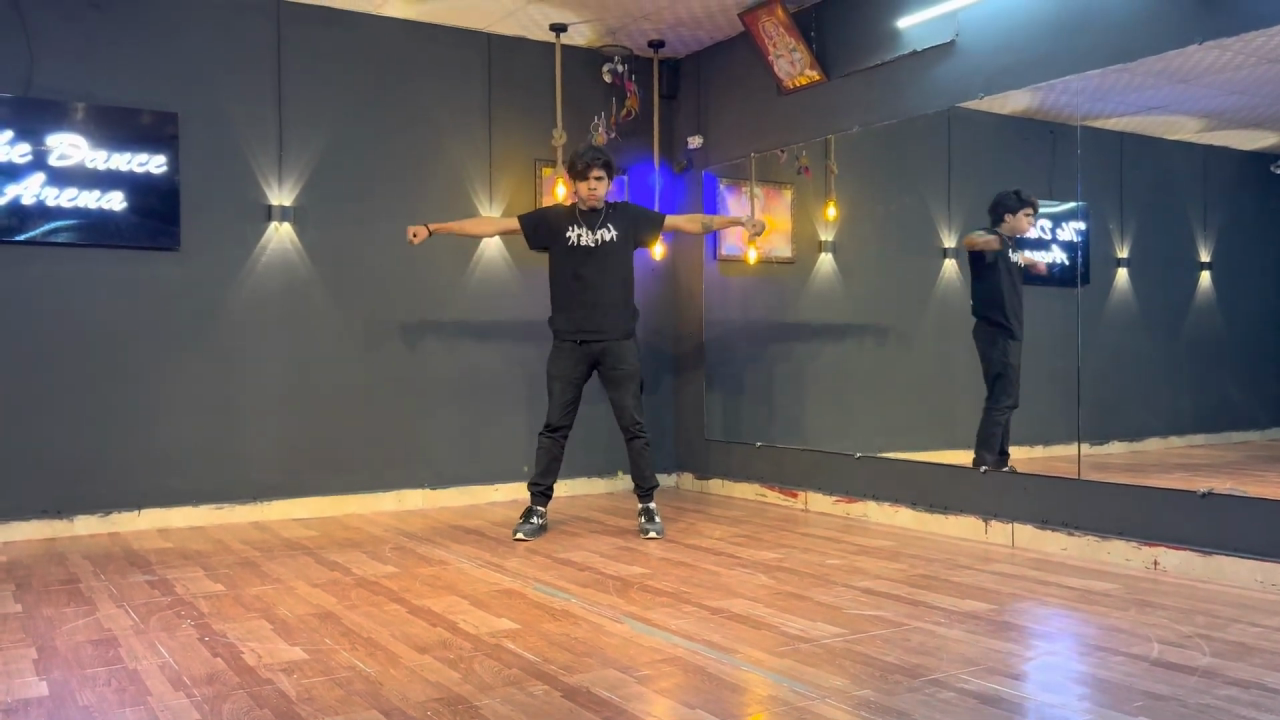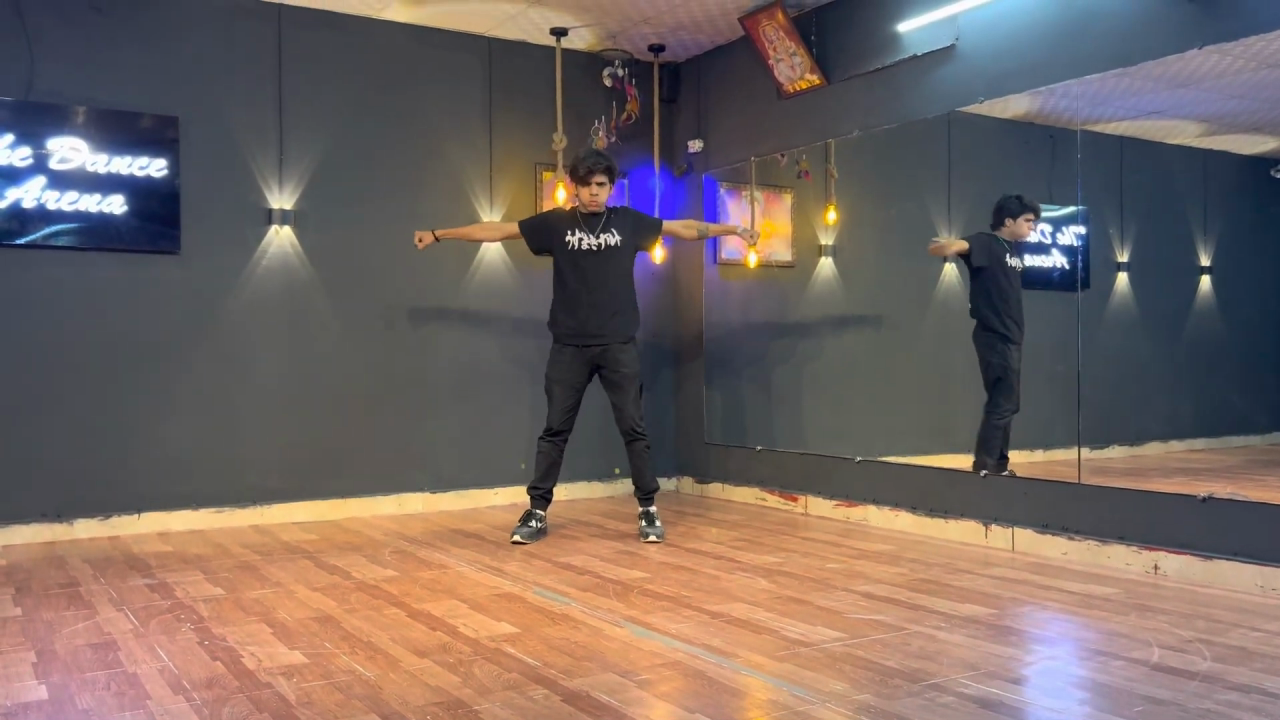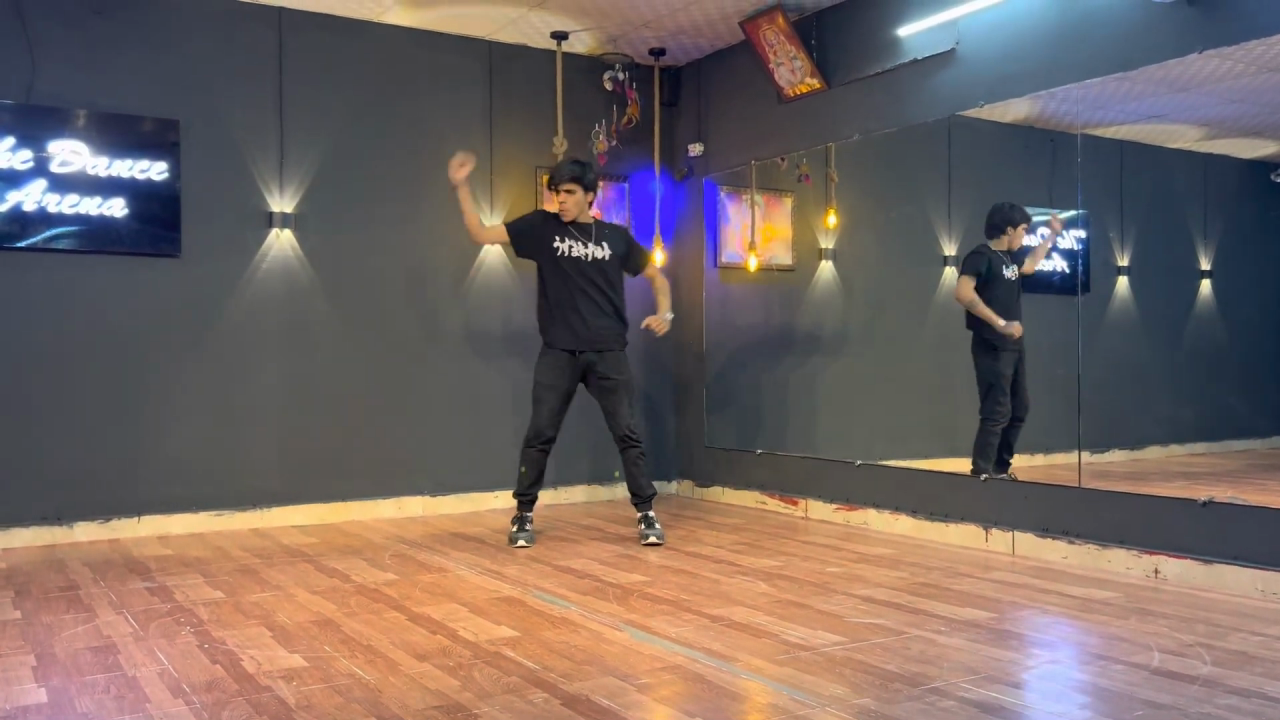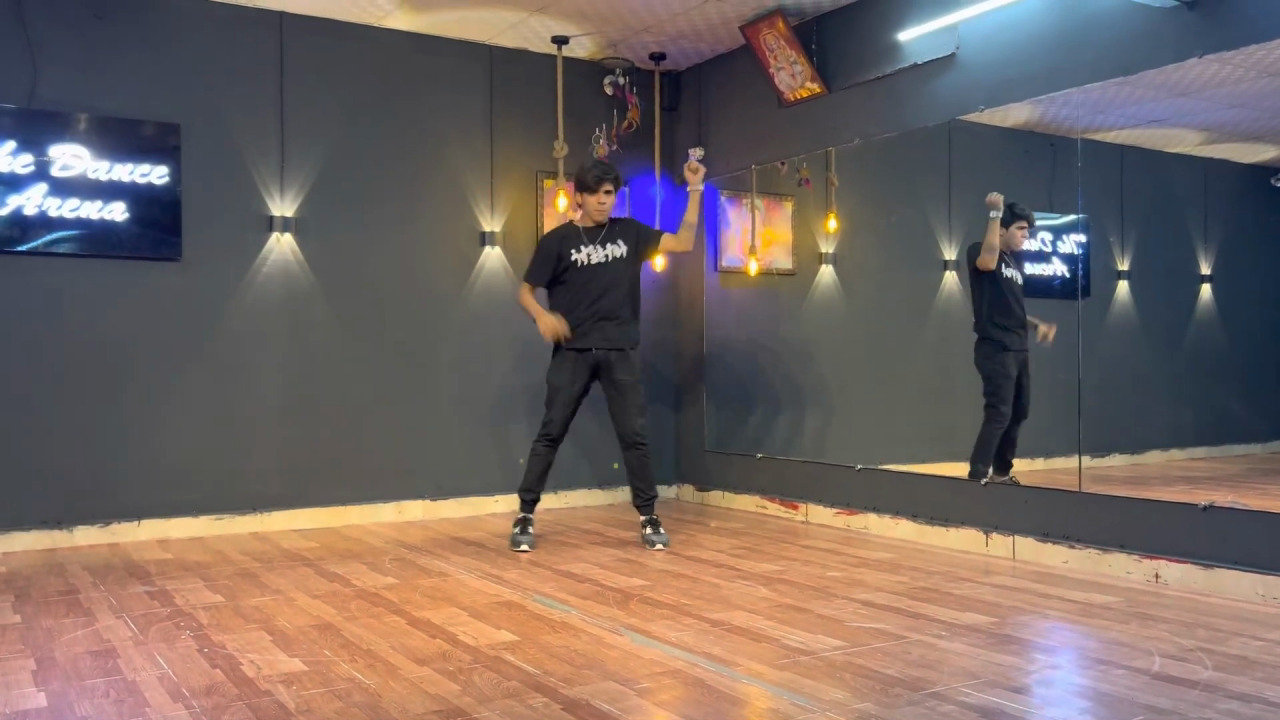
dt=0.5s
person 1, frame 1
left shoulder: (629, 216)
right shoulder: (552, 219)
left elbow: (687, 223)
right elbow: (493, 225)
left wrist: (738, 220)
right wrist: (432, 228)
left hip: (618, 340)
right hip: (569, 342)
left knee: (633, 425)
right knee: (555, 426)
left ankle: (647, 506)
right ankle: (538, 507)
person 1, frame 2
left shoulder: (628, 220)
right shoulder: (556, 222)
left elbow: (683, 228)
right elbow: (497, 230)
left wrist: (733, 229)
right wrist: (439, 234)
left hip: (619, 344)
right hip: (570, 346)
left knee: (633, 428)
right knee: (555, 429)
left ankle: (648, 509)
right ankle: (537, 511)
person 1, frame 3
left shoulder: (615, 235)
right shoulder: (540, 227)
left elbow: (654, 275)
right elbow: (480, 233)
left wrist: (664, 311)
right wrist: (462, 185)
left hip: (608, 352)
right hip: (558, 353)
left knee: (628, 434)
right knee: (540, 435)
left ankle: (647, 514)
right ankle: (523, 515)
person 1, frame 4
left shoulder: (629, 232)
right shoulder: (557, 240)
left elbow: (683, 243)
right elbow: (526, 290)
left wrist: (694, 191)
right wrist: (542, 316)
left hip: (620, 350)
right hip: (572, 352)
left knee: (634, 434)
right knee: (551, 432)
left ankle: (649, 517)
right ankle: (524, 517)
person 2, frame 1
left shoulder: (1011, 245)
right shoulder: (992, 241)
right elbow: (972, 241)
left wrist: (1034, 262)
right wrist: (982, 239)
left hip: (1008, 333)
right hip: (993, 332)
left knee: (1004, 401)
right knee: (1001, 400)
left ankle: (998, 461)
right ankle: (985, 462)
person 2, frame 2
left shoulder: (1013, 247)
right shoulder: (986, 243)
right elbow: (960, 245)
right wrist: (945, 246)
left hip: (1010, 338)
right hip: (995, 337)
left knee: (1007, 405)
right knee: (1001, 404)
left ankle: (999, 465)
right ankle: (984, 467)
person 2, frame 3
left shoulder: (1010, 256)
right shoulder: (980, 256)
left elbow: (1033, 261)
right elbow: (963, 292)
left wrist: (1052, 236)
right wrist: (1000, 322)
left hip: (1013, 349)
right hip: (991, 348)
left knee: (1018, 412)
right knee: (996, 413)
left ankle: (1002, 468)
right ankle: (981, 474)
person 2, frame 4
left shoulder: (1012, 262)
right shoulder: (981, 251)
right elbow: (987, 261)
left wrist: (1037, 324)
right wrist: (995, 215)
left hip: (1018, 348)
right hip: (994, 348)
left knee: (1018, 413)
right knee: (999, 412)
left ankle: (1001, 471)
right ankle: (978, 474)
